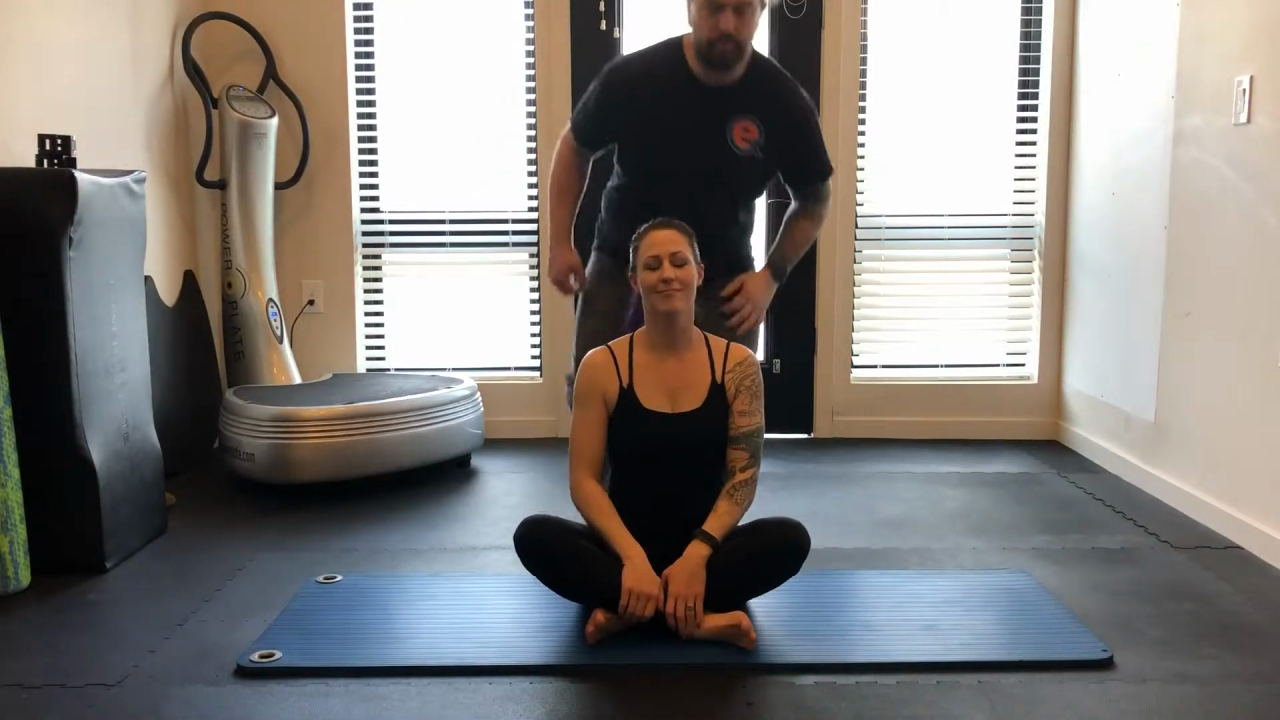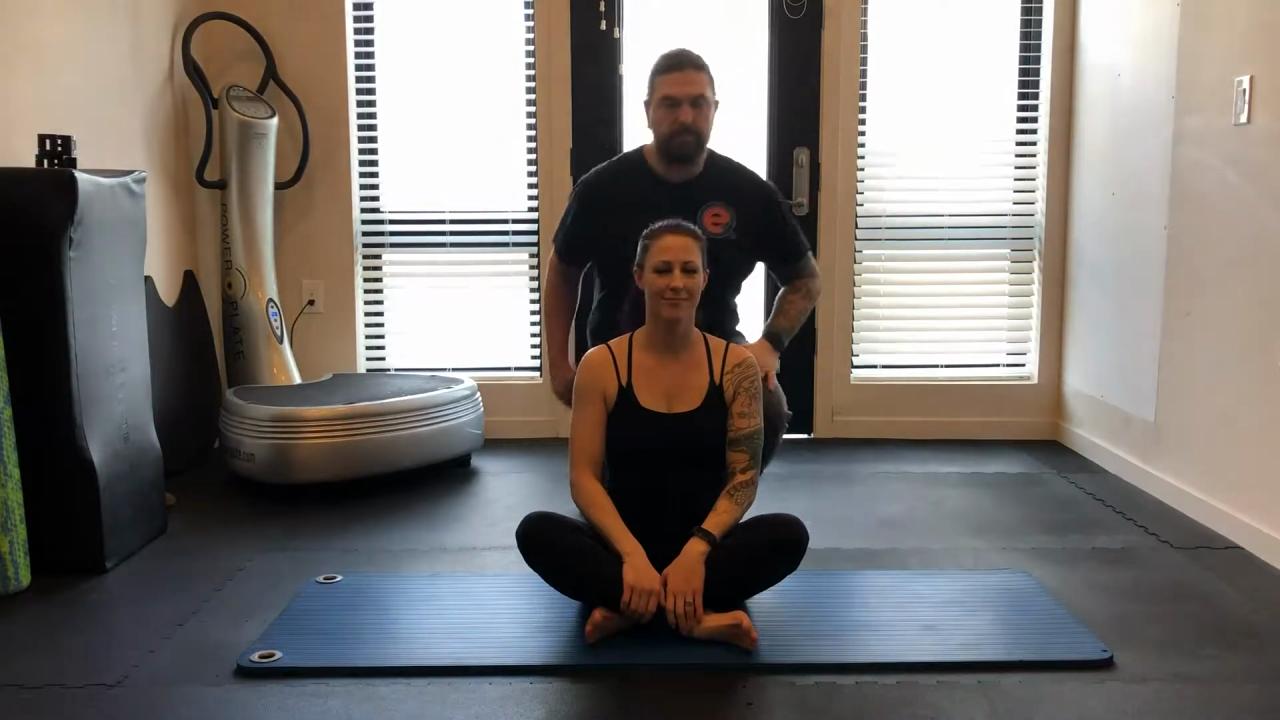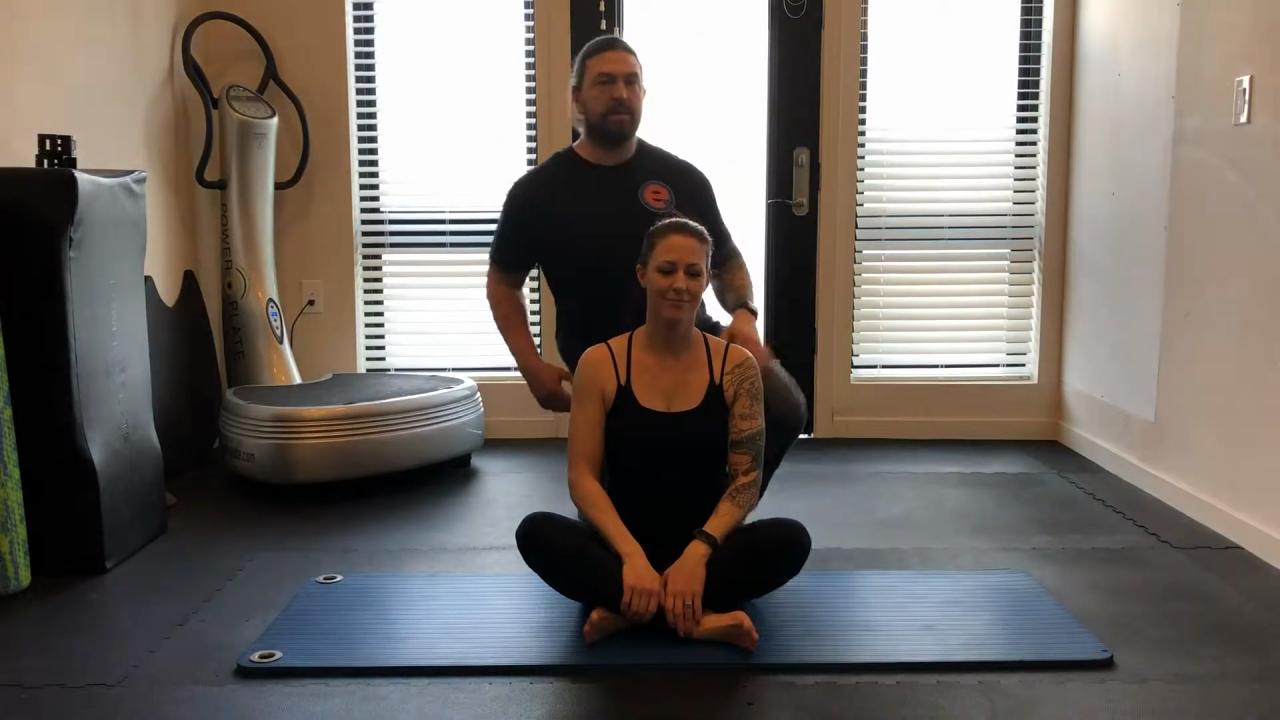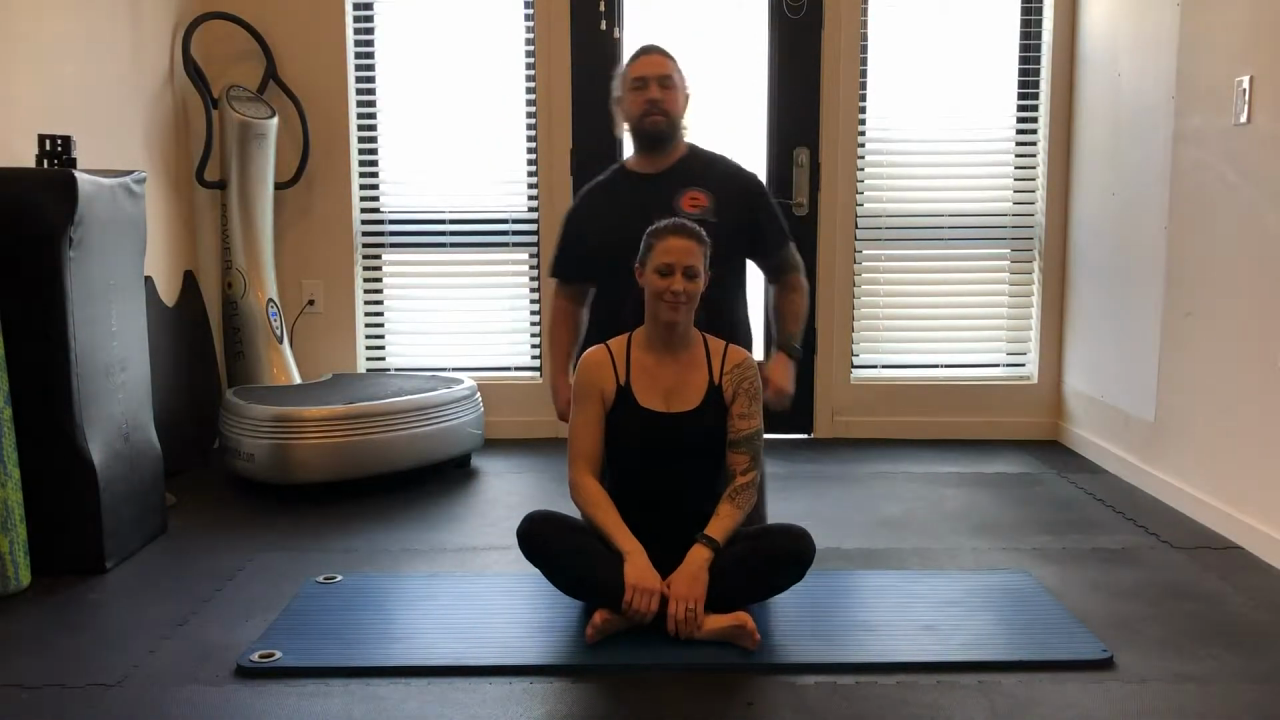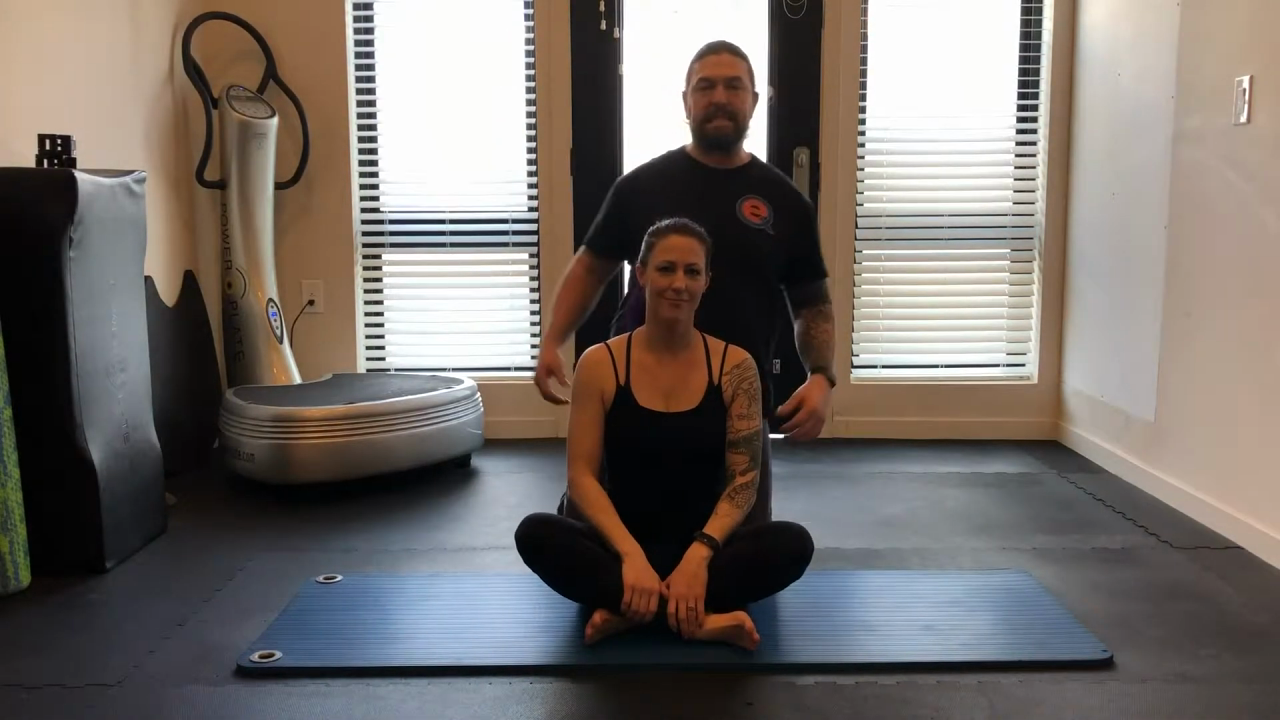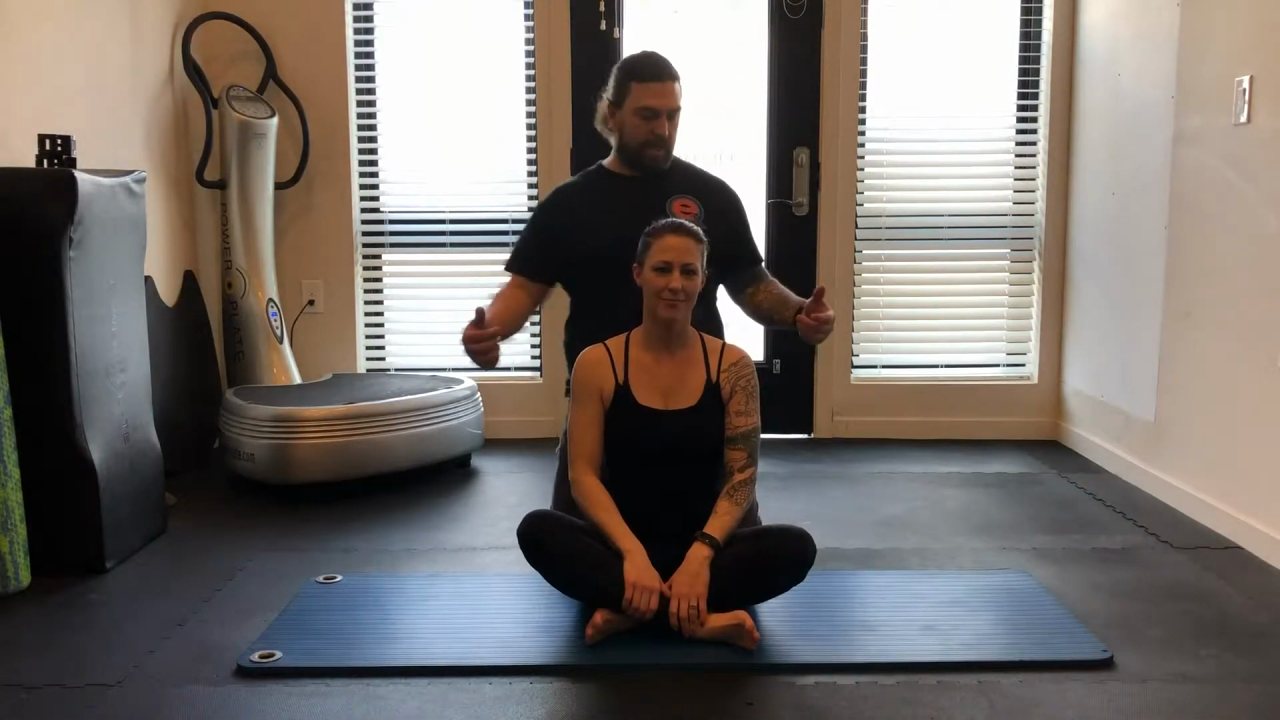
dt=0.5s
person 1, frame 1
left shoulder: (783, 101)
right shoulder: (631, 77)
left elbow: (813, 201)
right elbow: (574, 146)
left wrist: (771, 275)
right wrist: (559, 243)
left hip: (720, 279)
right hip: (622, 264)
person 1, frame 2
left shoulder: (748, 193)
right shoulder: (602, 190)
left elbow: (805, 279)
right elbow: (564, 271)
left wrist: (771, 342)
right wrist: (558, 361)
left knee: (767, 412)
person 1, frame 3
left shoulder: (681, 179)
right shoulder: (539, 192)
left elbow: (726, 261)
right elbow: (503, 282)
left wrist: (744, 312)
right wrist: (531, 363)
left knee: (783, 407)
person 1, frame 4
left shoulder: (734, 186)
right shoulder: (593, 203)
left elbow: (788, 274)
right elbow: (569, 295)
left wrist: (784, 352)
right wrist: (560, 378)
person 1, frame 5
left shoulder: (783, 201)
right shoulder: (643, 185)
left elbow: (813, 306)
right elbow: (592, 267)
left wrist: (821, 378)
right wrist: (552, 342)
person 1, frame 6
left shoulder: (710, 195)
right shoulder: (568, 206)
left elbow: (750, 284)
right elbow: (523, 291)
left wrist: (795, 311)
right wrist: (489, 326)
person 2, frame 1
left shoulder: (737, 364)
right shoulder: (601, 366)
left elbow: (744, 475)
right elbow: (584, 480)
left wrist: (698, 553)
right wrist: (633, 558)
left hip: (705, 547)
right hip: (625, 548)
left knee: (790, 538)
right knee: (534, 536)
left ankle: (629, 610)
right ankle: (699, 618)
person 2, frame 2
left shoulder: (736, 365)
right shoulder: (600, 365)
left elbow: (744, 477)
right elbow: (584, 478)
left wrist: (696, 549)
right wrist: (633, 555)
left hip: (705, 549)
right hip: (625, 548)
left knee: (788, 534)
right knee: (536, 531)
left ankle: (630, 609)
right ankle: (701, 618)
person 2, frame 3
left shoulder: (737, 366)
right shoulder: (599, 364)
left elbow: (747, 479)
right elbow: (582, 477)
left wrist: (698, 552)
right wrist: (632, 555)
left hip: (704, 550)
right hip: (624, 547)
left knee: (790, 539)
right knee: (535, 532)
left ankle: (629, 609)
right ankle: (699, 618)
person 2, frame 4
left shoulder: (736, 366)
right shoulder: (599, 365)
left elbow: (745, 480)
right elbow: (583, 477)
left wrist: (699, 558)
right wrist: (634, 554)
left hip: (706, 549)
right hip: (625, 549)
left knee: (794, 545)
right knee: (537, 529)
left ankle: (631, 610)
right ankle: (702, 619)
person 2, frame 5
left shoulder: (735, 367)
right shoulder: (599, 364)
left elbow: (744, 479)
right elbow: (582, 477)
left wrist: (699, 554)
right wrist: (631, 555)
left hip: (705, 549)
right hip: (624, 547)
left knee: (793, 543)
right knee: (535, 534)
left ankle: (627, 610)
right ankle: (702, 618)
person 2, frame 6
left shoulder: (733, 366)
right shoulder: (597, 364)
left elbow: (742, 477)
right elbow: (583, 476)
left wrist: (700, 555)
right wrist: (633, 553)
left hip: (704, 549)
right hip: (623, 549)
left knee: (795, 547)
right knee: (537, 530)
left ankle: (630, 610)
right ankle: (703, 619)
